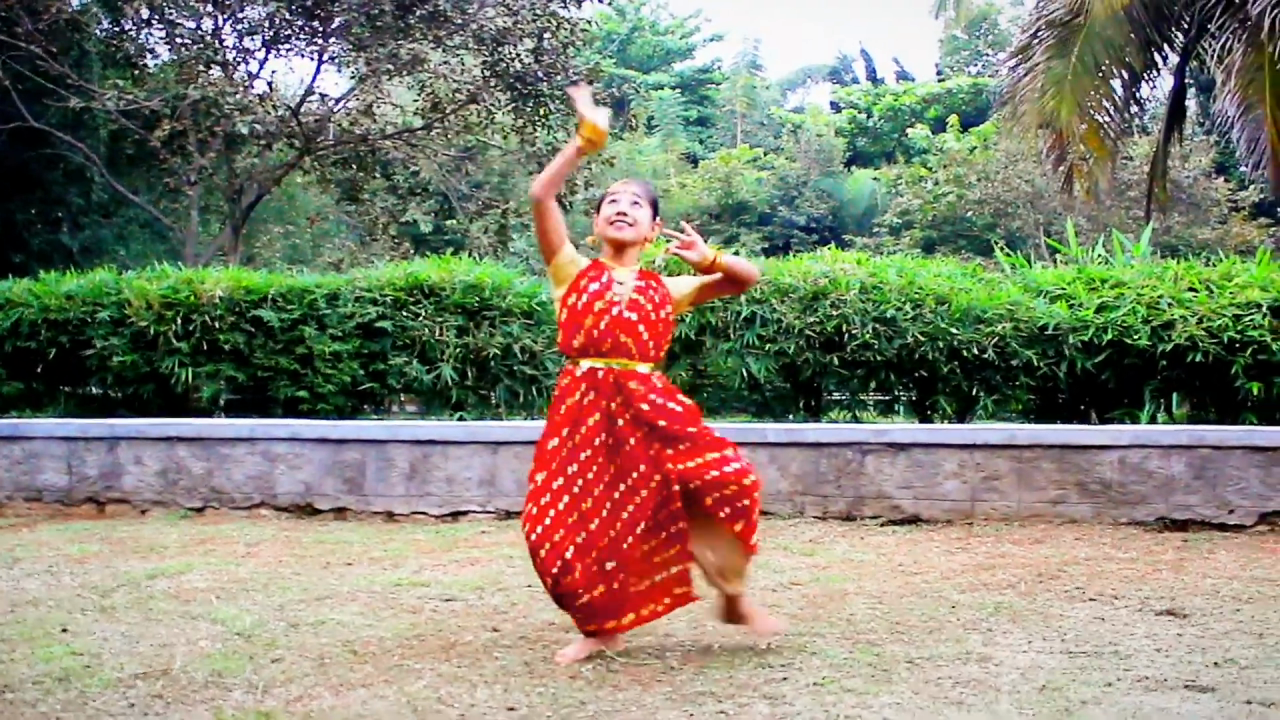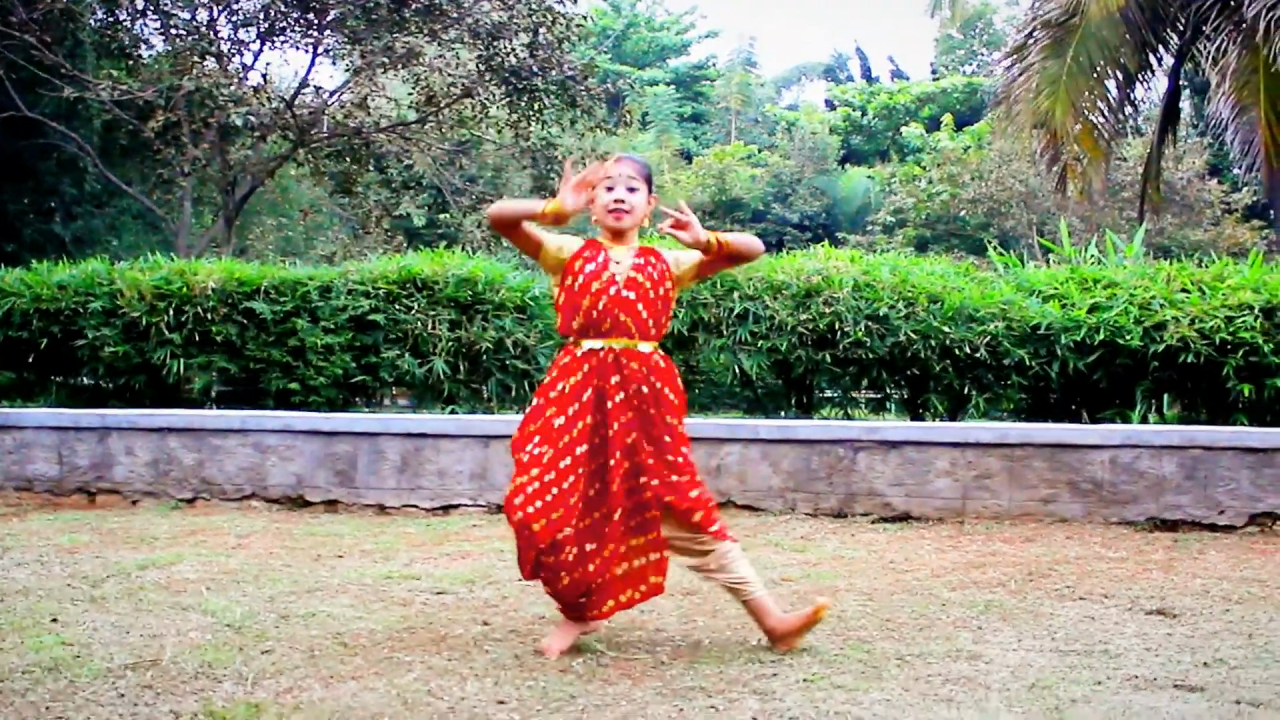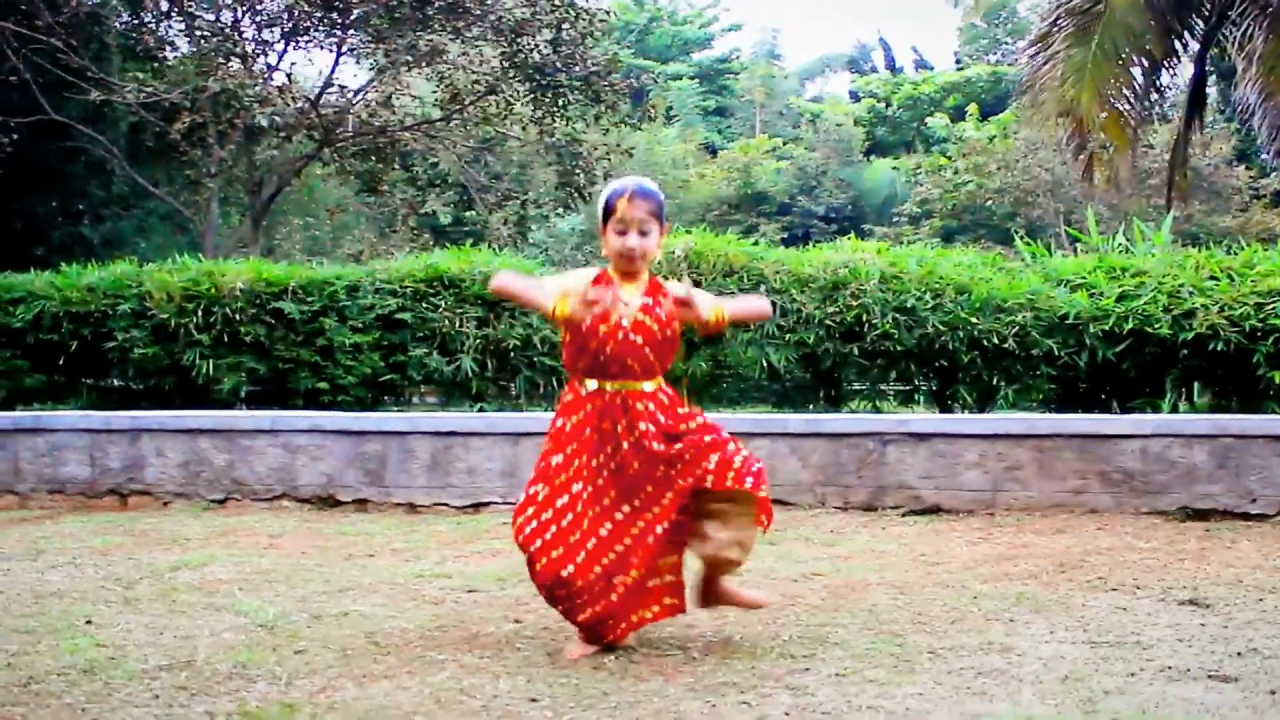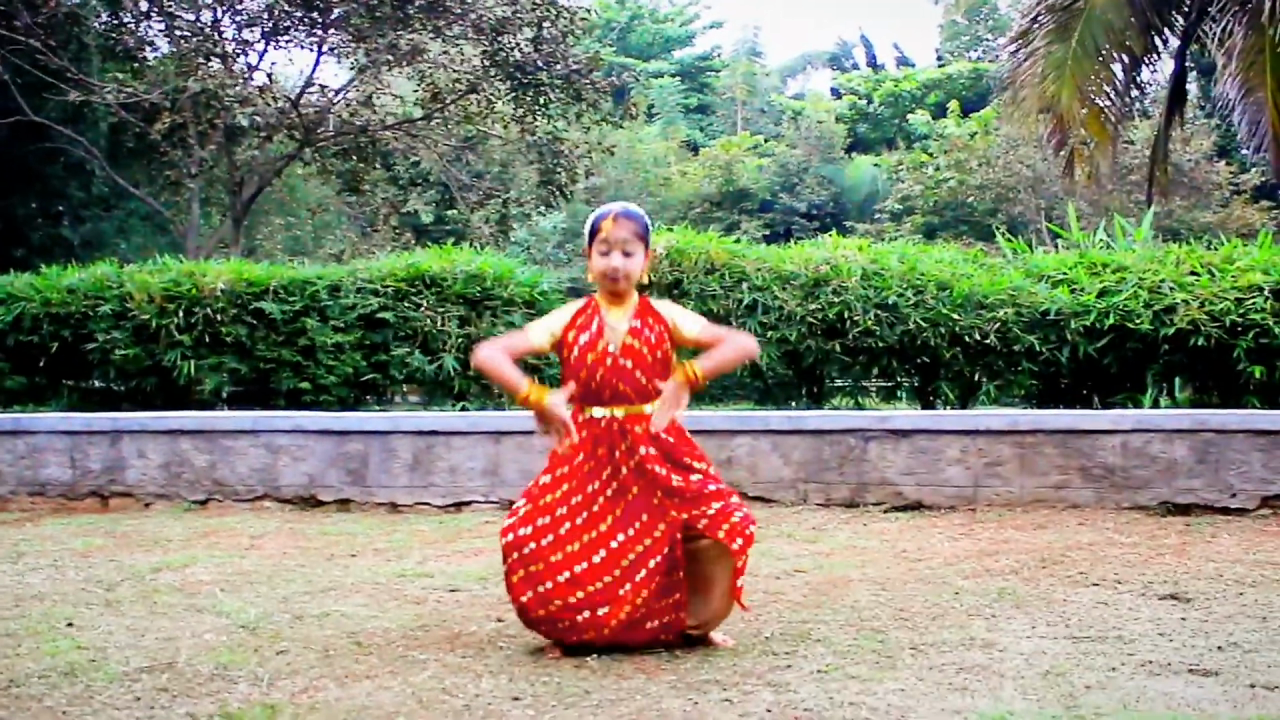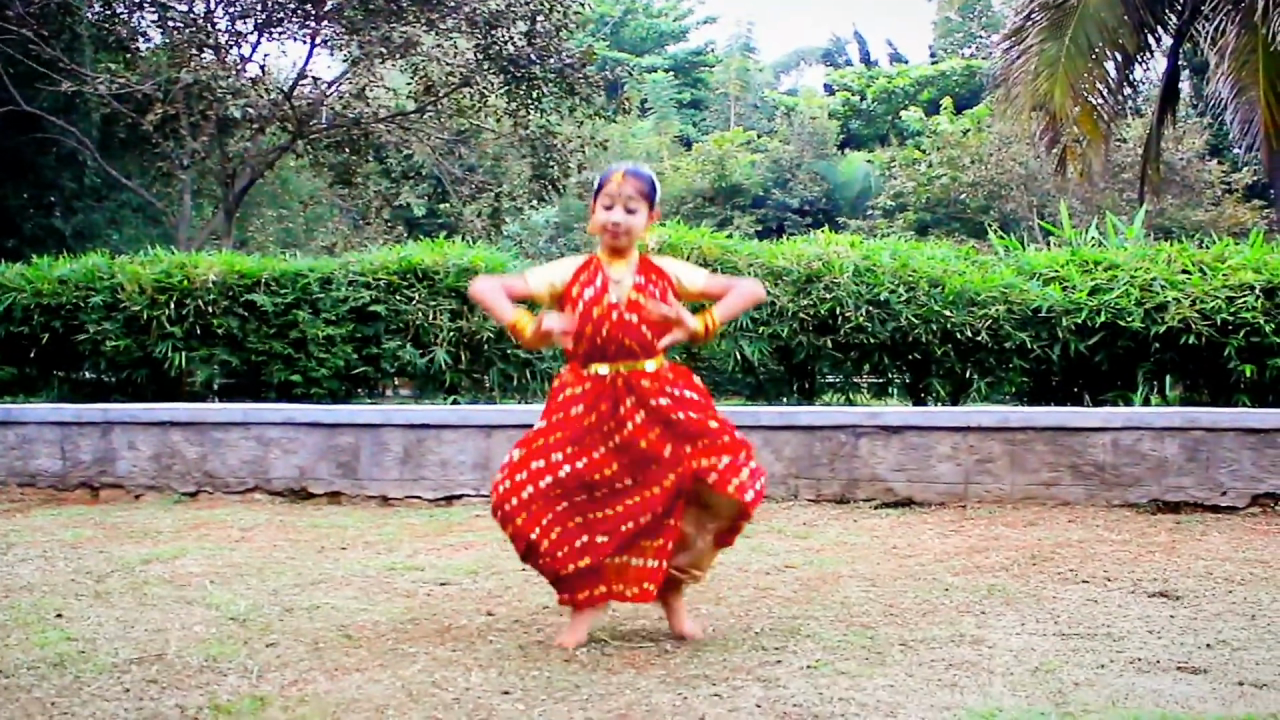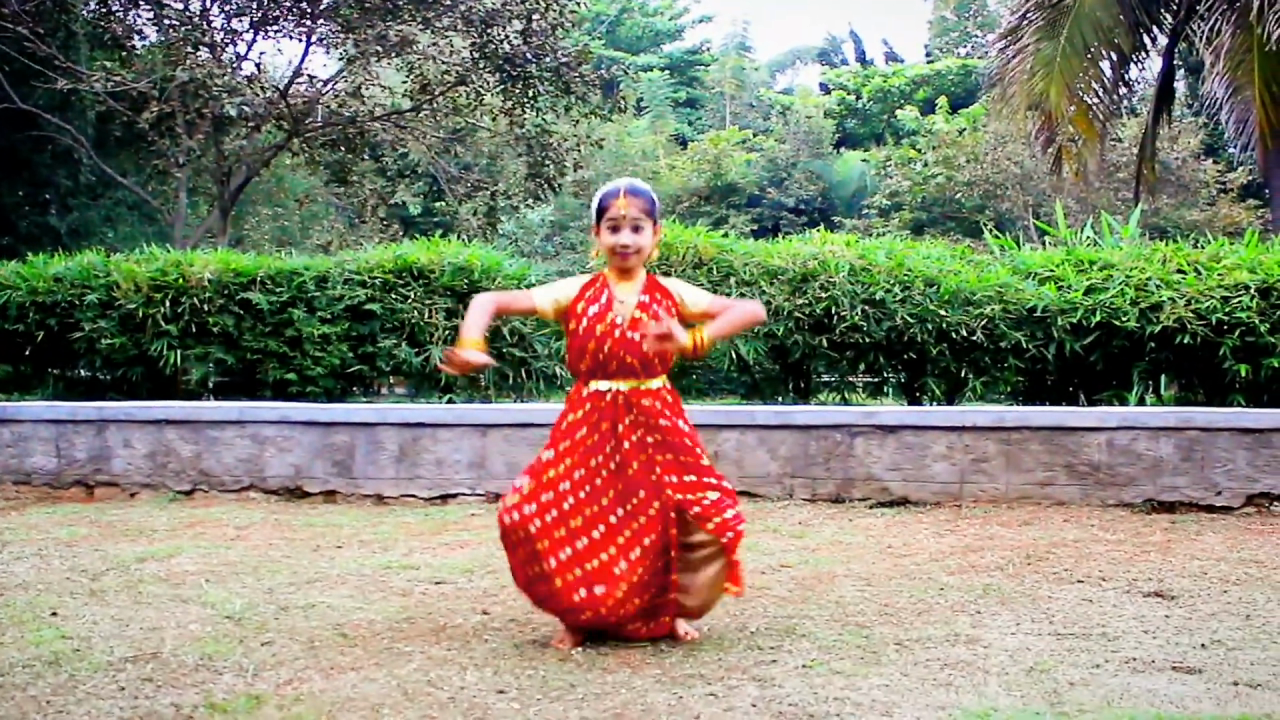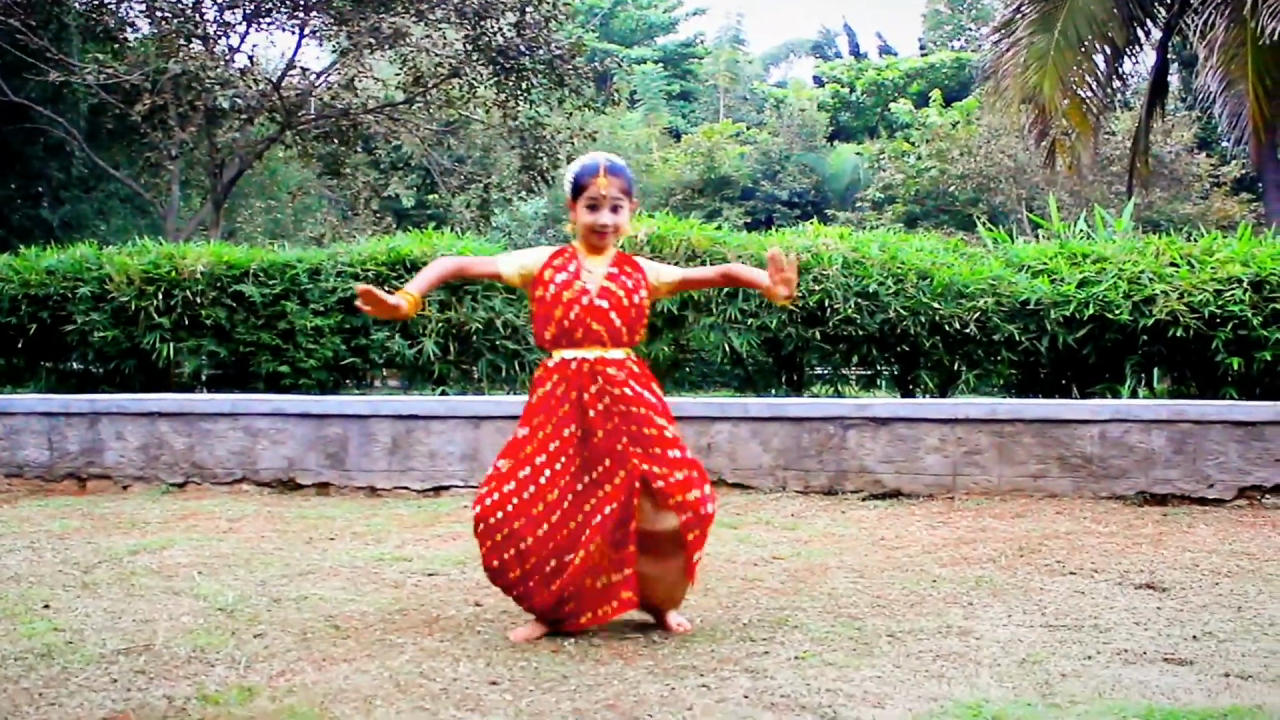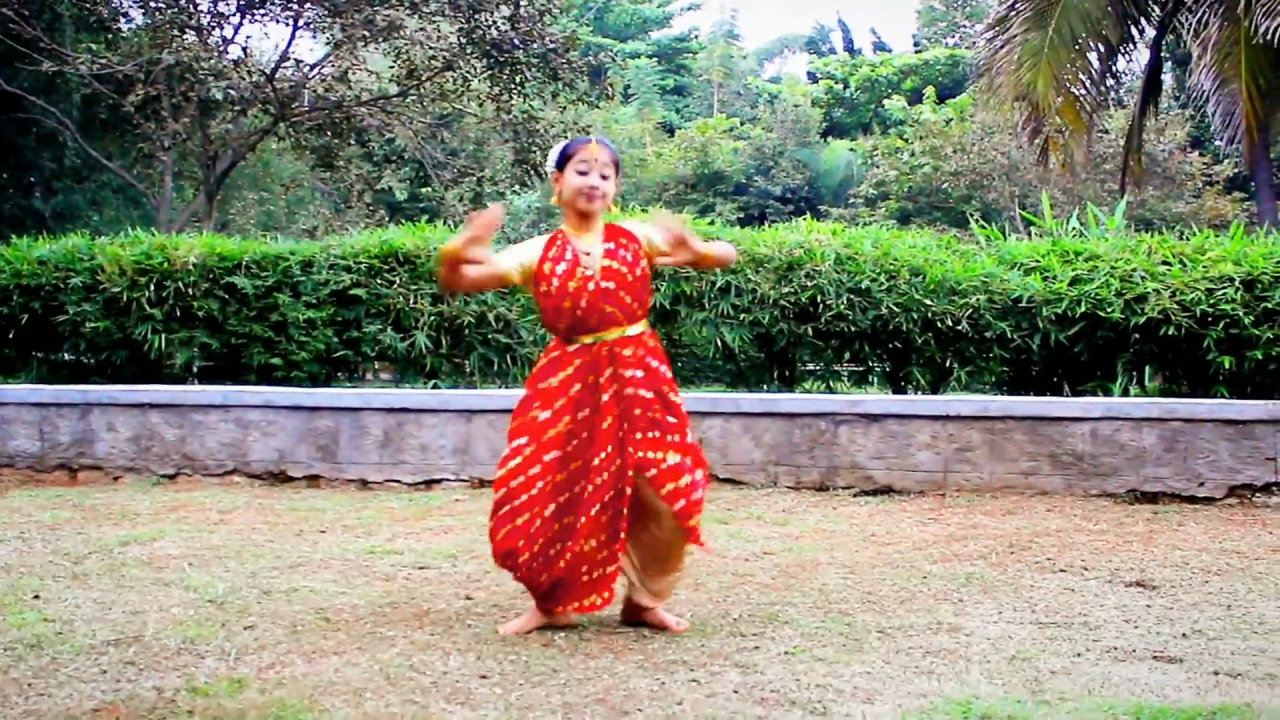
dt=0.3s
person 1, frame 1
left shoulder: (666, 289)
right shoulder: (573, 273)
left elbow: (745, 279)
right elbow: (541, 197)
left wrist: (709, 260)
right wrist: (587, 138)
left hip: (646, 407)
right hip: (584, 410)
left knee: (724, 484)
right knee: (567, 527)
left ankle: (735, 599)
right ankle: (600, 629)
person 1, frame 2
left shoulder: (667, 261)
right shoulder: (569, 251)
left elbow: (753, 250)
right elbow: (498, 217)
left wrist: (705, 240)
right wrist: (556, 210)
left hip: (644, 391)
right hip: (579, 391)
left knee: (680, 505)
right knee: (559, 503)
left ankle: (770, 618)
right ankle: (581, 615)
person 1, frame 3
left shoulder: (672, 296)
right shoulder: (580, 286)
left elbow: (761, 306)
right elbow: (502, 283)
left wrist: (706, 315)
right wrist: (565, 310)
left hip: (653, 417)
right hip: (588, 424)
left knee: (737, 476)
right knee: (552, 531)
left ankle: (715, 577)
right ankle: (603, 627)
person 1, frame 4
left shoulder: (665, 319)
right shoulder: (567, 321)
left elbow: (746, 345)
right elbow: (485, 355)
left wrist: (686, 377)
right wrist: (540, 398)
left hip: (657, 450)
right hip: (587, 450)
left knee: (723, 524)
right knee: (535, 543)
left ankle: (692, 623)
right ankle: (583, 629)
person 1, frame 5
left shoulder: (666, 273)
right shoulder: (569, 274)
left elbow: (752, 288)
right elbow: (482, 288)
left wrist: (701, 325)
right wrist: (528, 329)
left hip: (657, 402)
right hip: (588, 406)
left knee: (728, 483)
right knee: (523, 493)
left ankle: (672, 585)
right ankle: (585, 598)
person 1, frame 6
left shoulder: (670, 295)
right shoulder: (576, 292)
left elbow: (753, 309)
right elbow: (489, 301)
left wrist: (695, 338)
right wrist: (470, 346)
left hip: (657, 423)
right hip: (589, 425)
left knee: (709, 520)
right knee: (530, 517)
left ankle: (663, 612)
right ankle: (582, 609)
person 1, frame 7
left shoulder: (642, 272)
right shoulder: (542, 262)
left elbow: (718, 273)
right elbow: (456, 265)
left wrist: (769, 284)
right wrist: (404, 300)
left hip: (627, 396)
right hip: (559, 399)
left knee: (678, 498)
right knee: (508, 508)
left ankle: (657, 598)
right ankle: (555, 607)
person 1, frame 8
left shoulder: (636, 236)
right shoulder: (535, 254)
left elbow: (726, 256)
right elbow: (456, 284)
left wrist: (694, 250)
right wrist: (458, 251)
left hip: (637, 375)
right hip: (570, 377)
left knee: (669, 487)
right knee: (538, 489)
left ankle: (645, 597)
right ankle: (551, 603)
